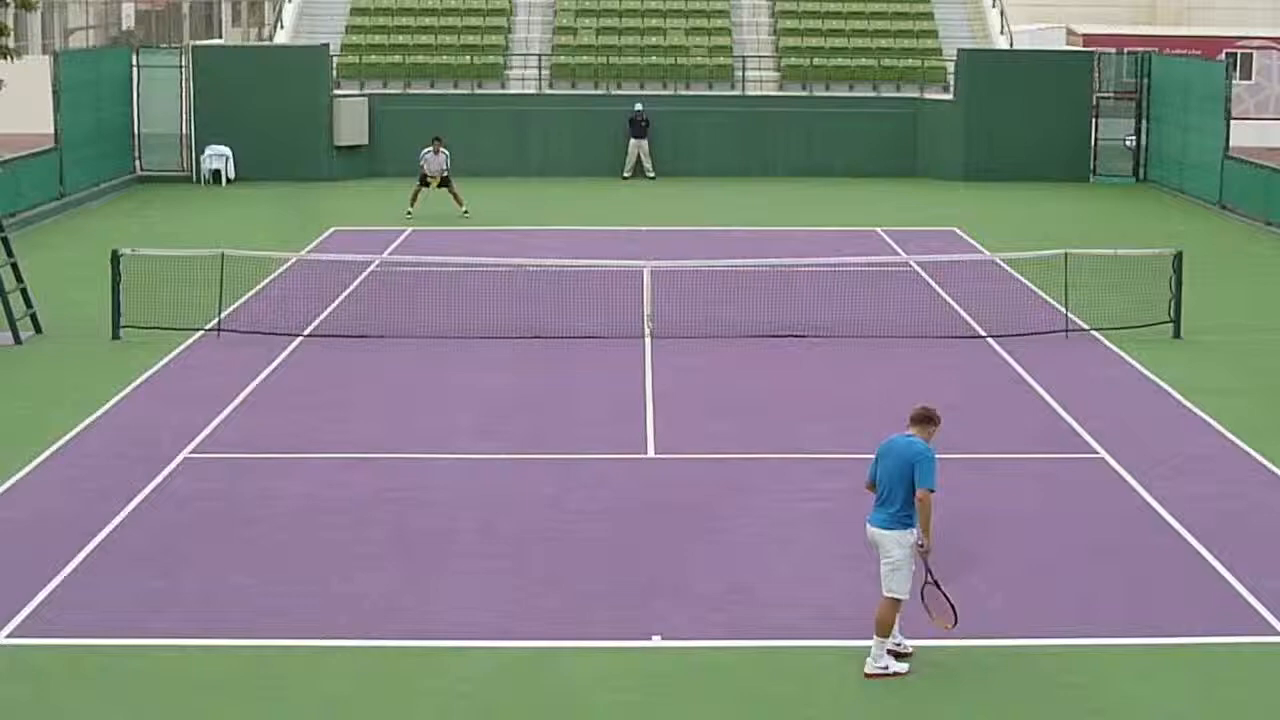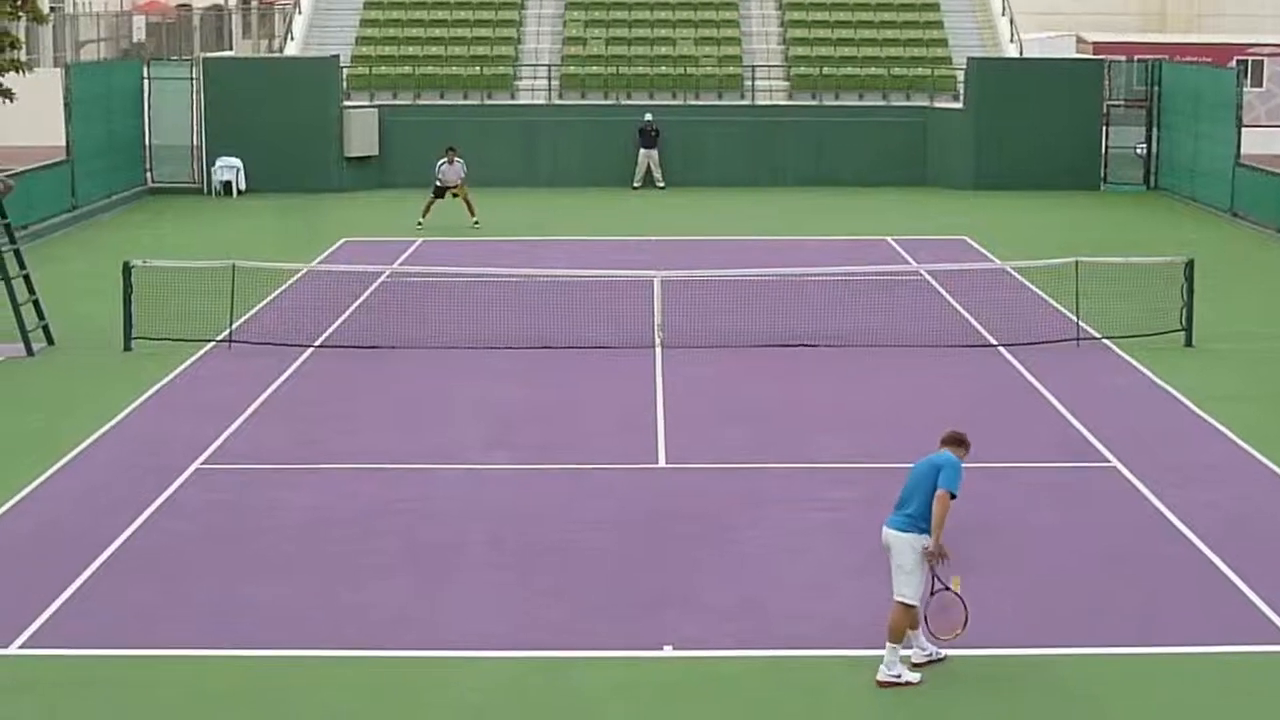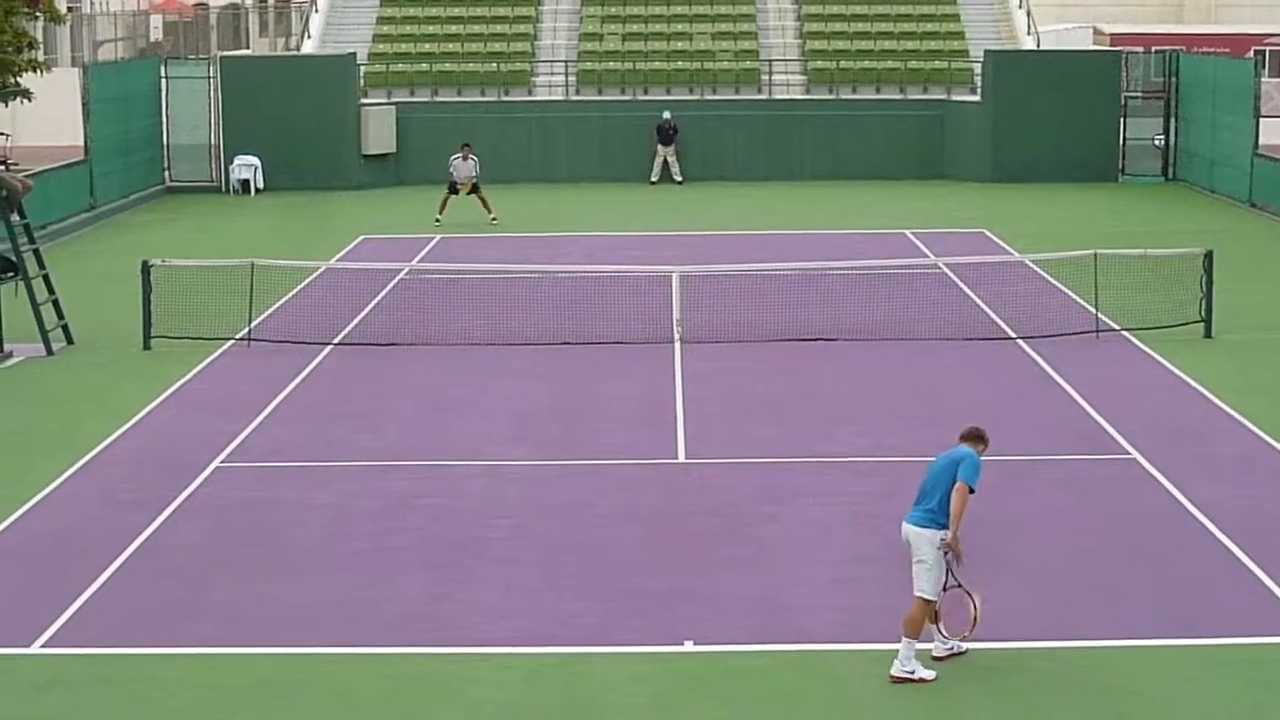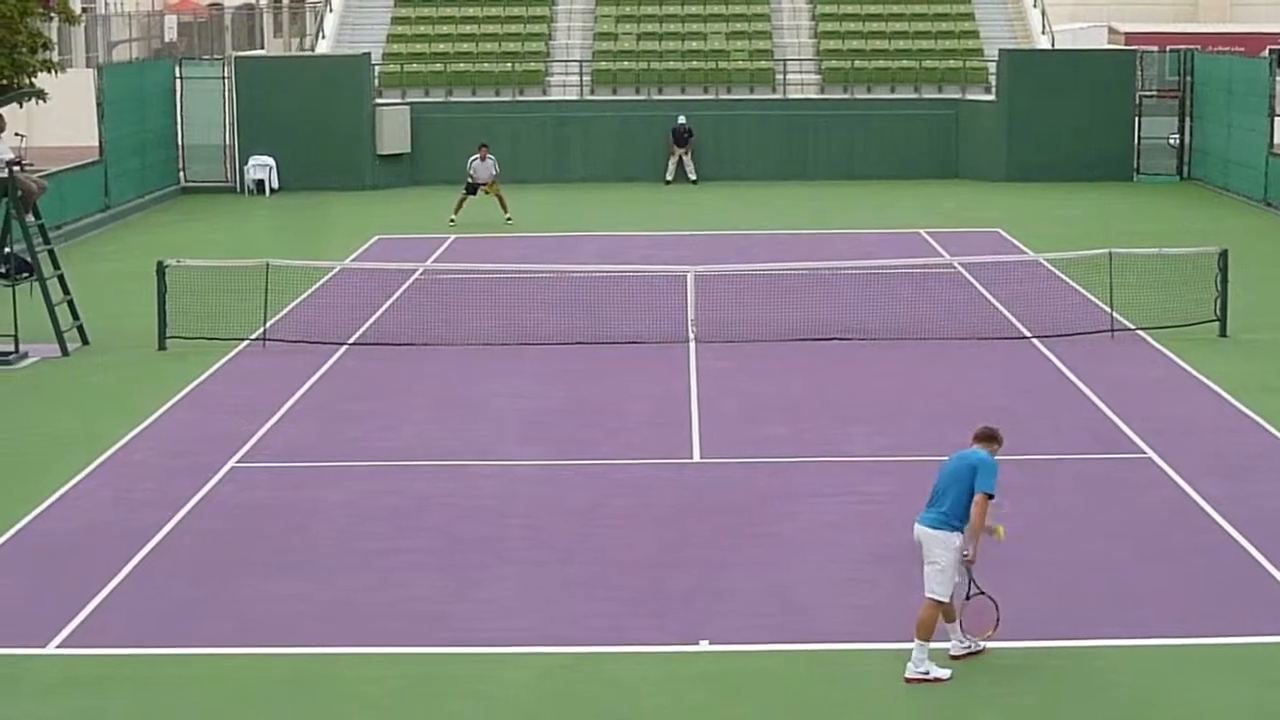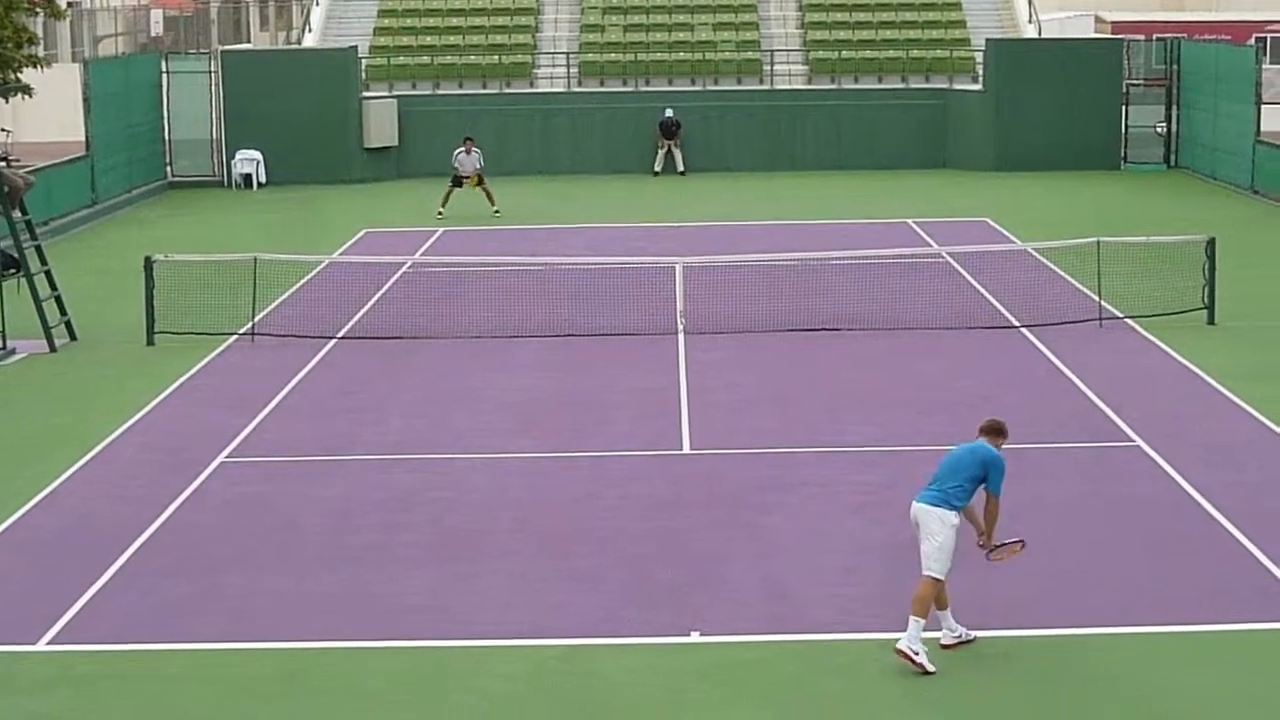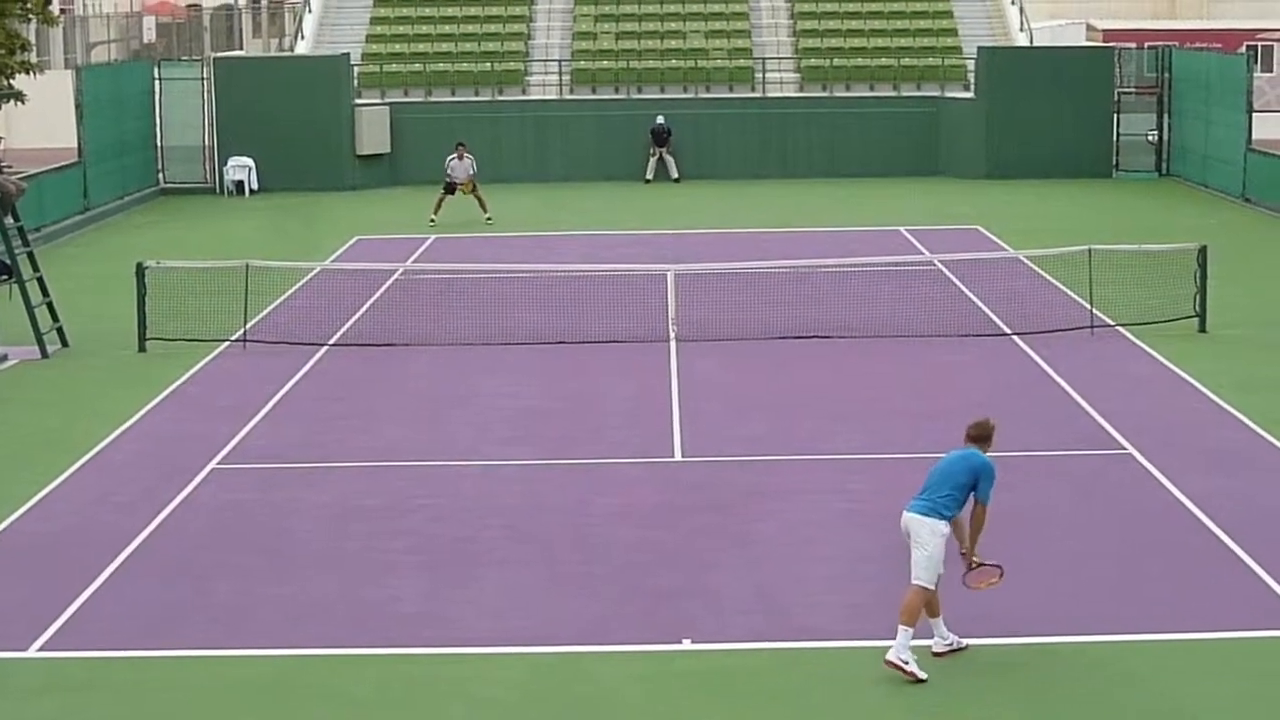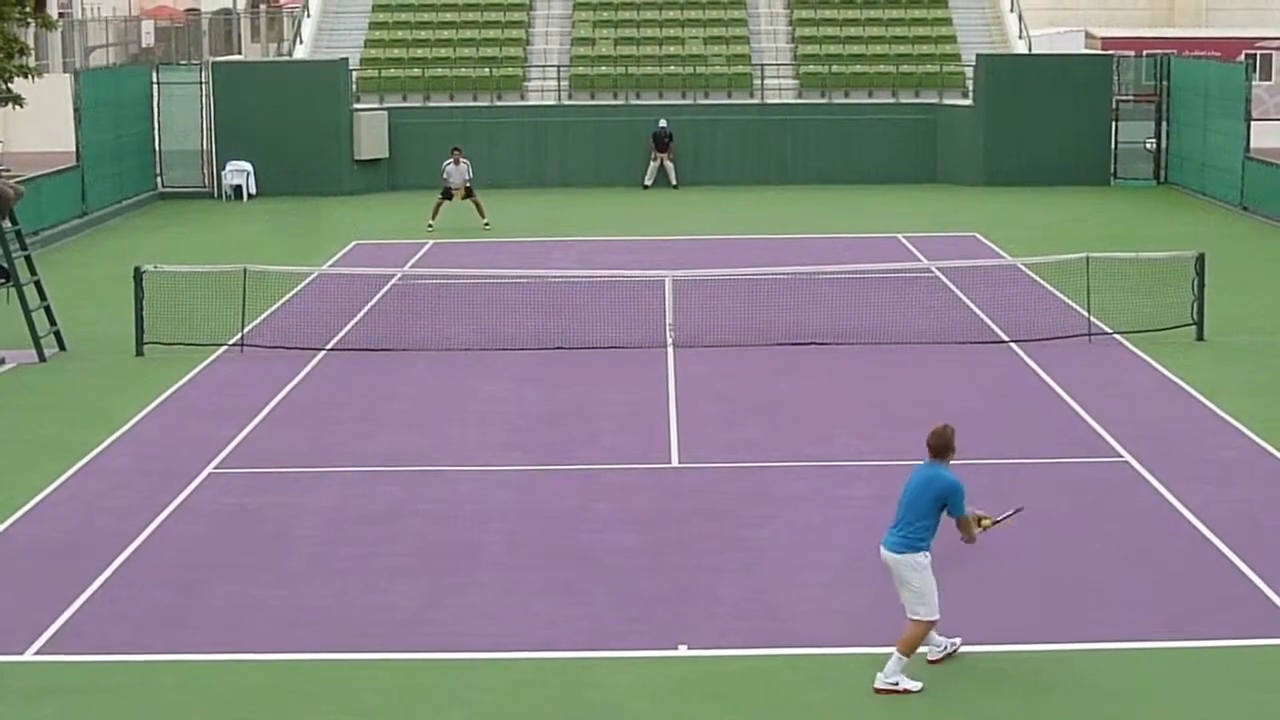
dt=0.5s
person 1, frame 1
left shoulder: (887, 444)
right shoulder: (923, 452)
left elbow: (870, 485)
right elbow: (922, 496)
right wrist: (926, 534)
left hip: (877, 523)
right hip: (896, 530)
left knee: (896, 588)
right knee: (892, 594)
left ankle: (893, 640)
right ankle: (877, 660)
person 1, frame 2
left shoulder: (926, 462)
right shoulder: (952, 463)
right elbow: (941, 497)
left wrist: (935, 542)
right wrist: (935, 539)
left hip: (894, 528)
right hip: (908, 535)
left knee: (910, 596)
right knee: (904, 601)
left ankle: (921, 649)
right ankle: (889, 669)
person 1, frame 3
left shoulder: (945, 457)
right shoulder: (971, 458)
right elbow: (959, 491)
left wrist: (950, 538)
right wrist: (954, 532)
left hip: (914, 523)
right hip: (928, 531)
left knee: (933, 590)
right knee: (923, 597)
left ankle: (942, 644)
right ankle: (904, 664)
person 1, frame 4
left shoulder: (956, 459)
right shoulder: (987, 461)
right elbow: (980, 502)
left wrist: (980, 526)
right wrist: (973, 545)
left hip: (926, 525)
right hip: (942, 533)
left knee: (944, 590)
right knee: (935, 598)
left ankle: (960, 643)
right ankle: (918, 665)
person 1, frame 5
left shoulder: (962, 450)
right shoulder: (994, 458)
right elbow: (992, 503)
left wrist: (980, 530)
right wrist: (988, 537)
left hip: (921, 505)
right hip: (939, 513)
left knee: (937, 574)
right knee: (932, 577)
left ankle: (951, 631)
right ankle: (911, 641)
person 1, frame 6
left shoulder: (951, 458)
right shoulder: (985, 465)
right elbow: (979, 511)
left wrist: (963, 545)
right wrist: (970, 547)
left hip: (911, 514)
right hip: (929, 523)
left knee: (929, 581)
right knee: (921, 586)
left ankle: (942, 639)
right ankle: (900, 651)
person 1, frame 7
left shoulder: (920, 471)
right shoulder: (951, 482)
right elbow: (961, 522)
left wrist: (970, 514)
right wrist: (970, 535)
left hip: (891, 546)
right hip: (910, 554)
left knee: (923, 609)
right knee: (924, 619)
left ankle: (937, 646)
right ankle: (890, 677)
